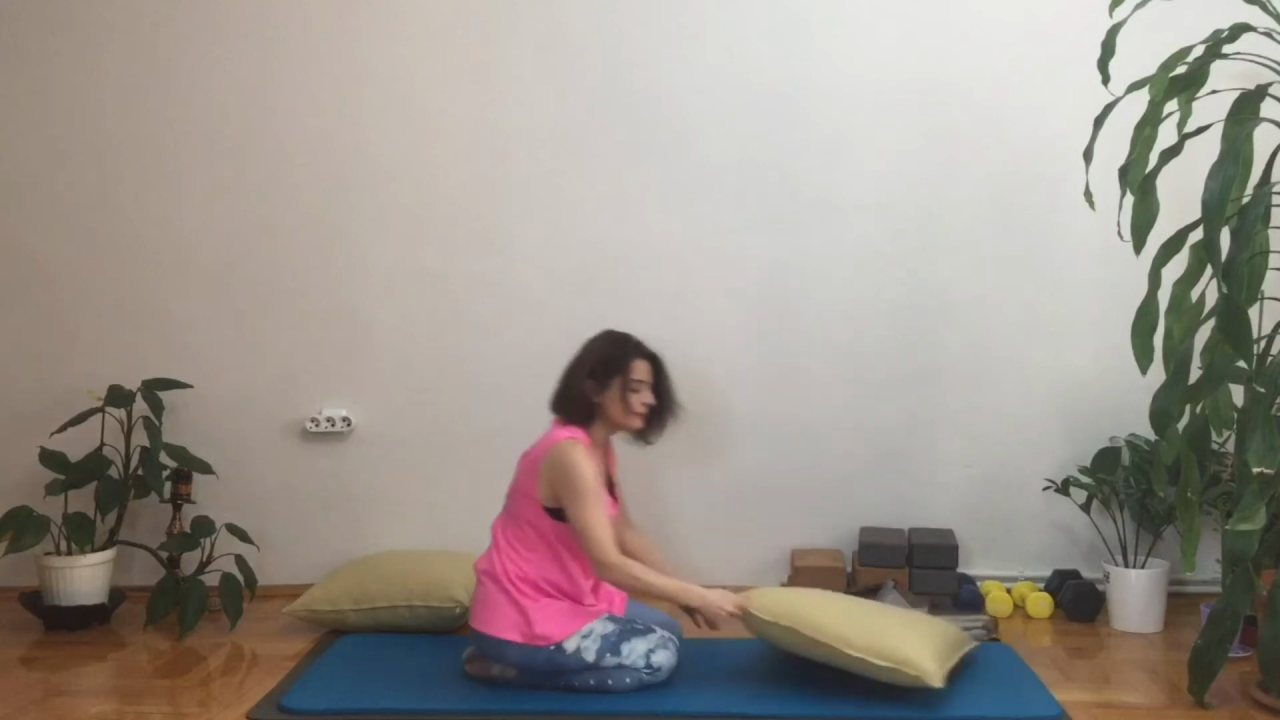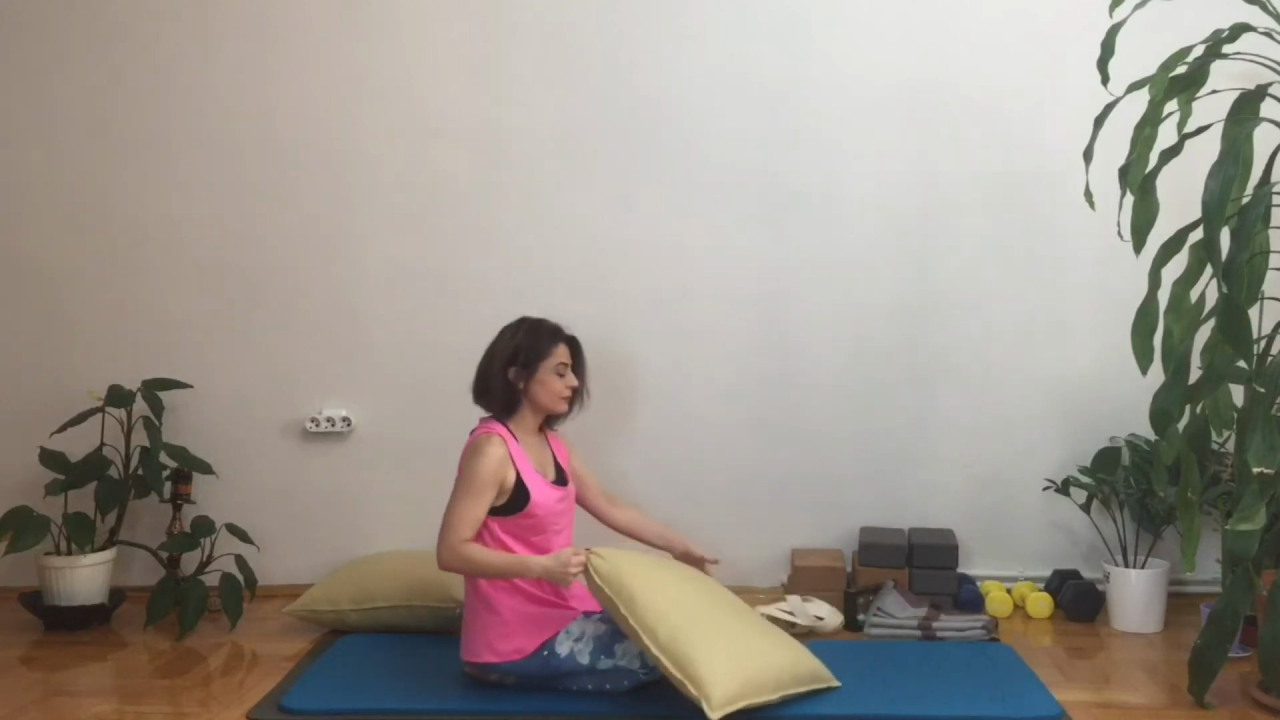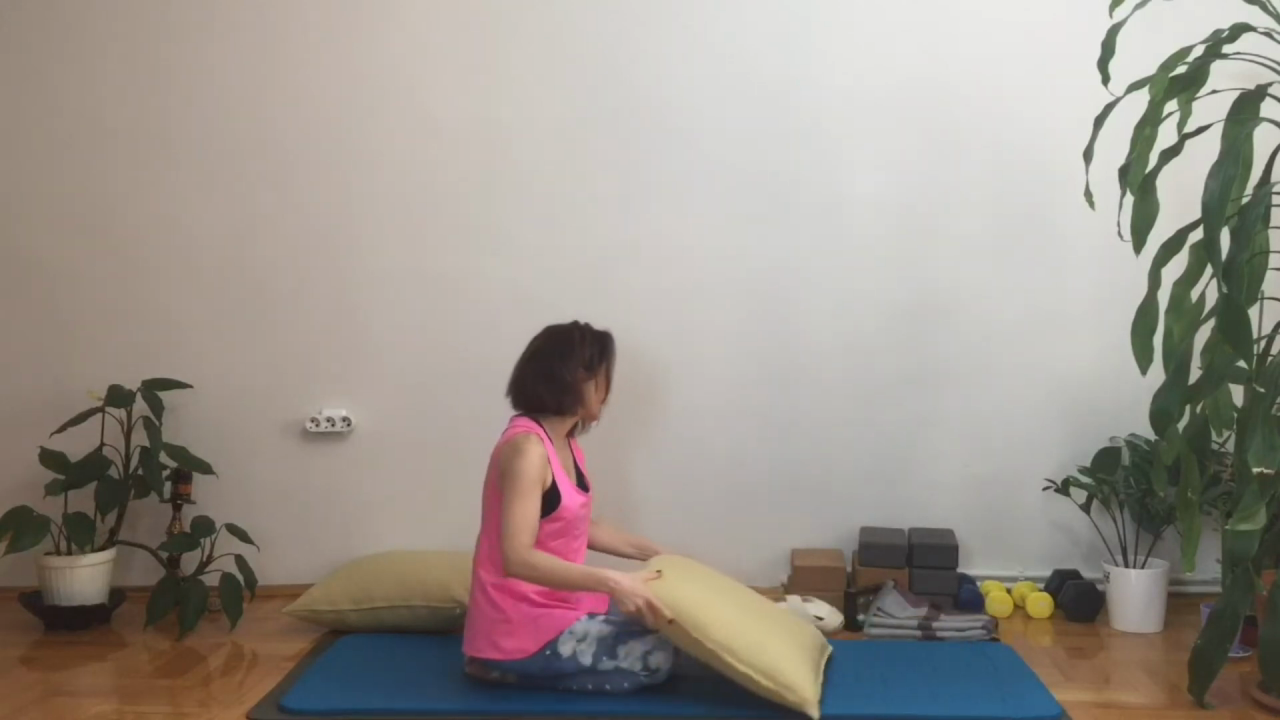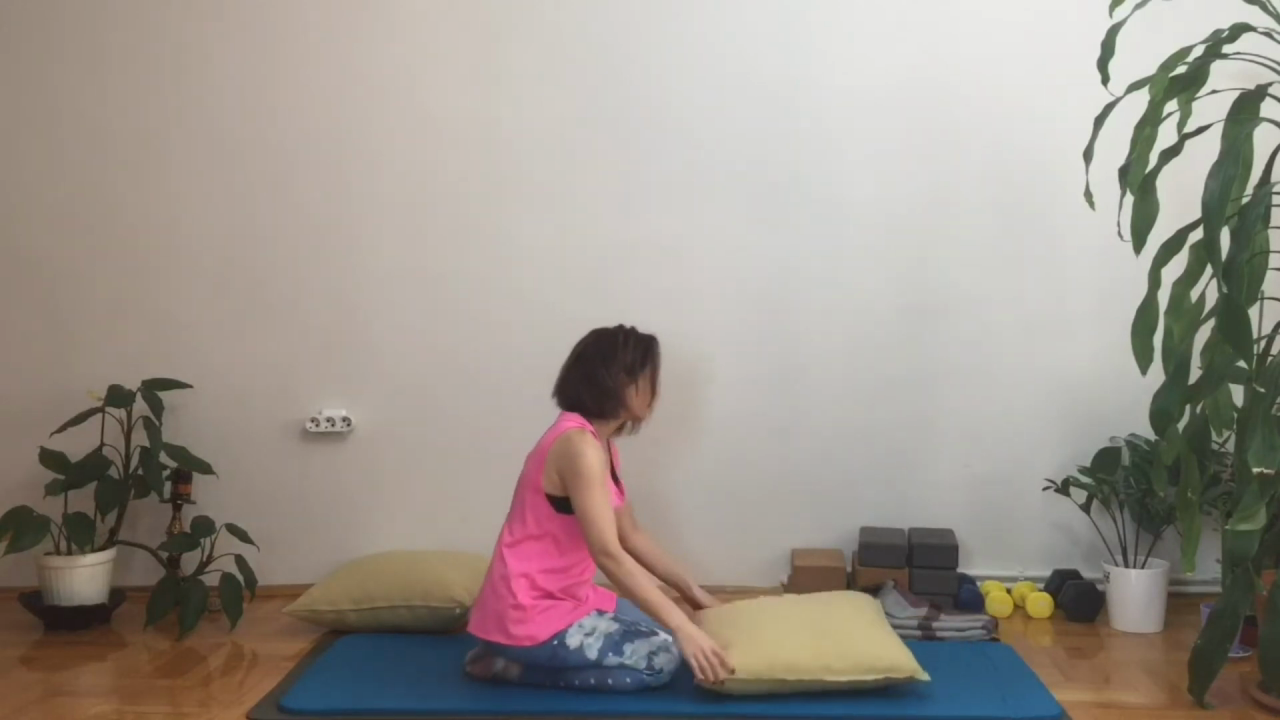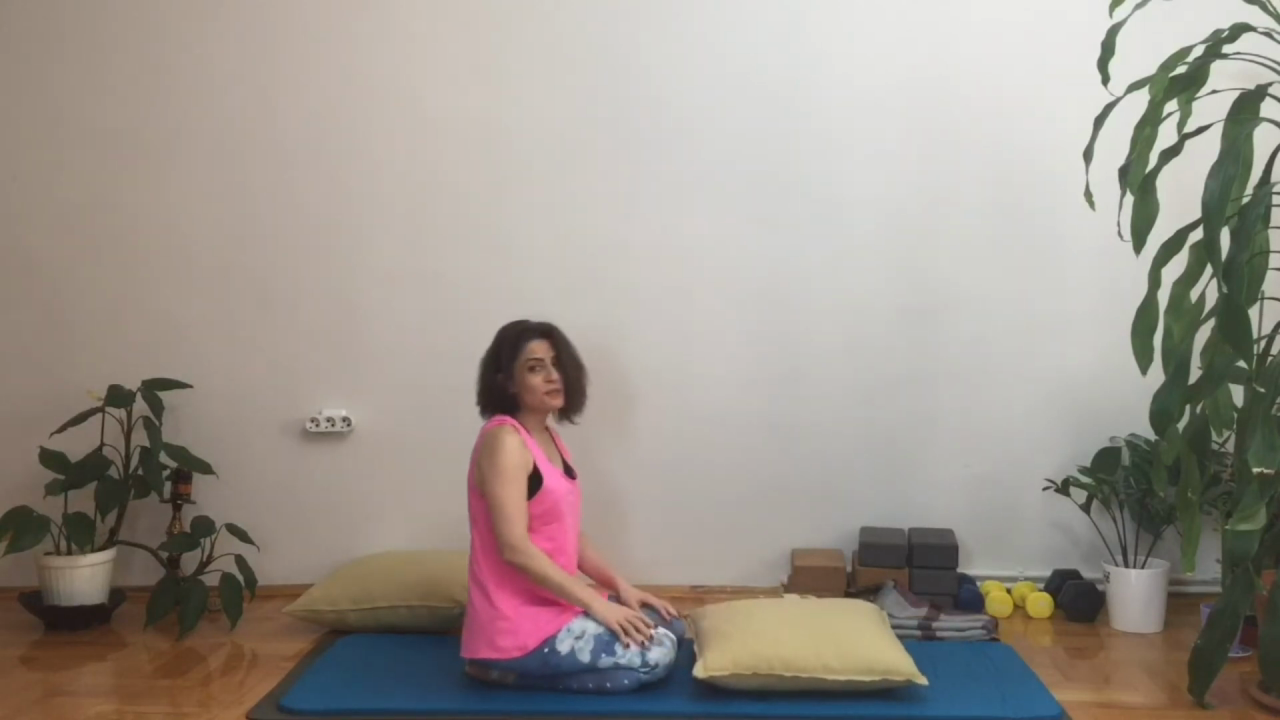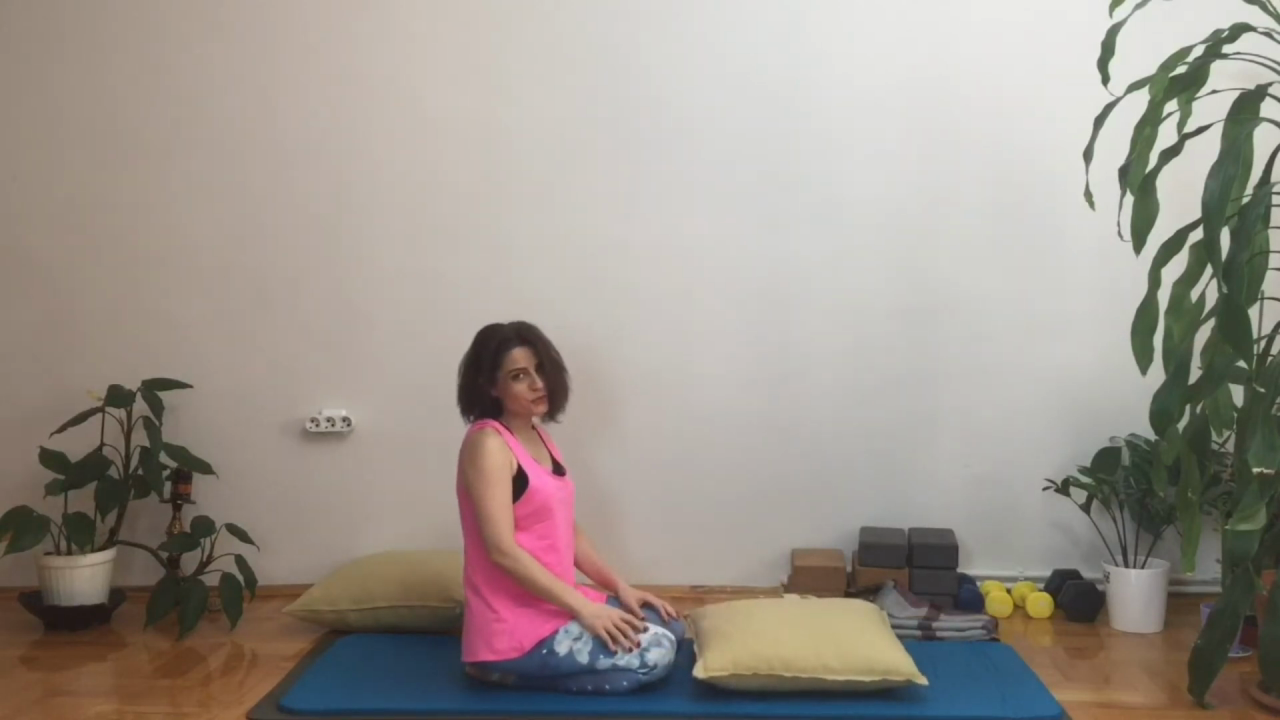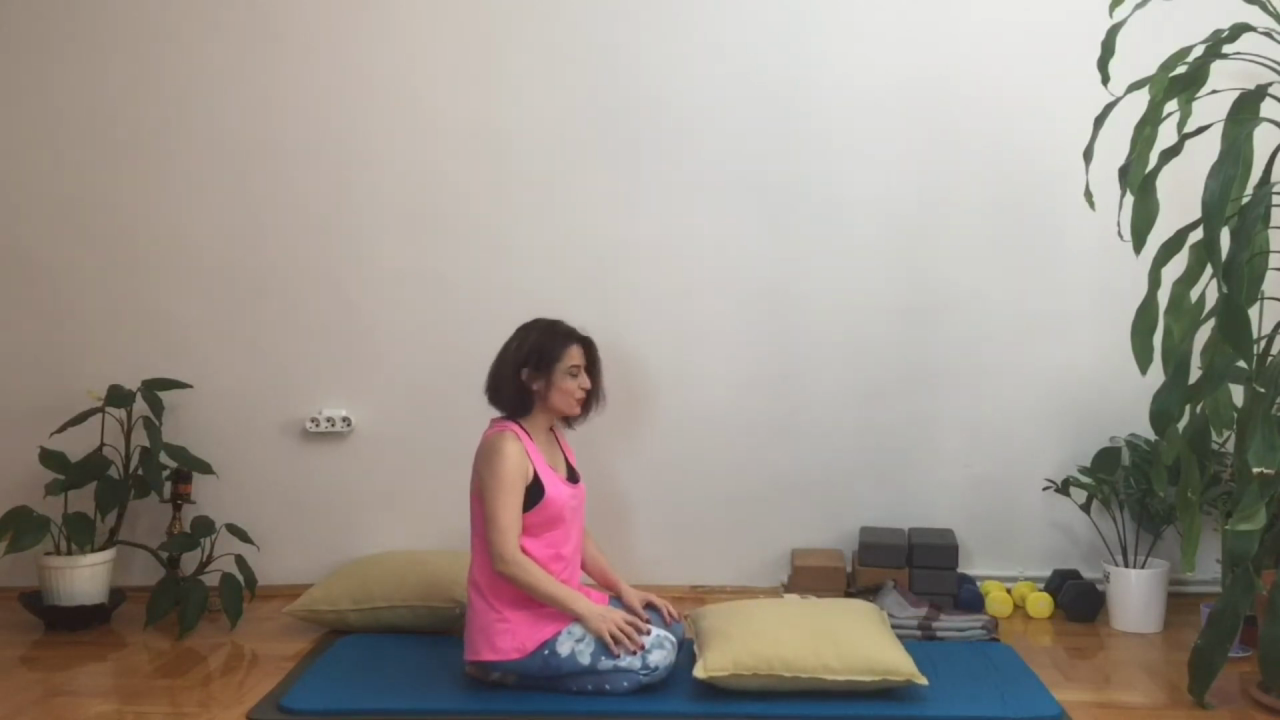
dt=0.7s
person 1, frame 1
left shoulder: (599, 447)
right shoulder: (570, 454)
left elbow: (624, 531)
right elbow: (609, 563)
left wrist: (688, 594)
right wrist: (701, 598)
left hip: (557, 600)
right hip: (523, 619)
left knee: (665, 632)
right knee: (658, 657)
right ankle: (512, 663)
person 1, frame 2
left shoulder: (550, 442)
right shoulder: (491, 449)
left elbow: (609, 507)
right elbow: (452, 552)
left wrist: (681, 548)
right wrist: (541, 566)
left hip: (555, 605)
right hip: (513, 631)
right knee: (651, 656)
left ankle: (542, 666)
right ankle: (512, 671)
person 1, frame 3
left shoulder: (564, 443)
right shoulder: (527, 447)
right elbow: (516, 559)
left wrist: (649, 551)
right wrist: (611, 582)
left hip: (557, 603)
right hip: (517, 627)
left knee: (657, 630)
right knee: (653, 657)
left ankle: (532, 665)
right ankle: (513, 670)
person 1, frame 4
left shoulder: (599, 442)
right shoulder: (579, 445)
left elbow: (631, 534)
right elbow: (608, 553)
left wrist: (694, 593)
right wrist: (683, 627)
left hip: (563, 597)
right hip: (528, 614)
left knee: (663, 632)
right knee: (659, 658)
left ankle: (522, 656)
right ankle: (510, 664)
person 1, frame 5
left shoulder: (548, 437)
right shoulder: (503, 439)
right elbow: (514, 547)
left wrist: (620, 586)
right wrist: (596, 603)
left hip: (552, 604)
right hip: (514, 623)
left knee: (669, 626)
right knee: (655, 653)
left ankle: (533, 660)
right ankle: (510, 667)
person 1, frame 6
left shoulder: (538, 437)
right shoulder: (487, 443)
right elbow: (502, 550)
left wrist: (620, 587)
right wrist: (584, 608)
left hip: (552, 605)
right hip: (512, 628)
left knee: (668, 627)
right knee: (653, 653)
left ankle: (537, 665)
right ankle: (509, 669)
person 1, frame 7
left shoulder: (555, 437)
right shoulder: (506, 446)
right elbow: (506, 558)
left wrist: (622, 589)
right wrist: (588, 611)
left hip: (554, 607)
right hip: (514, 629)
left knee: (668, 628)
right knee: (653, 654)
left ankle: (542, 667)
right ankle: (510, 670)
